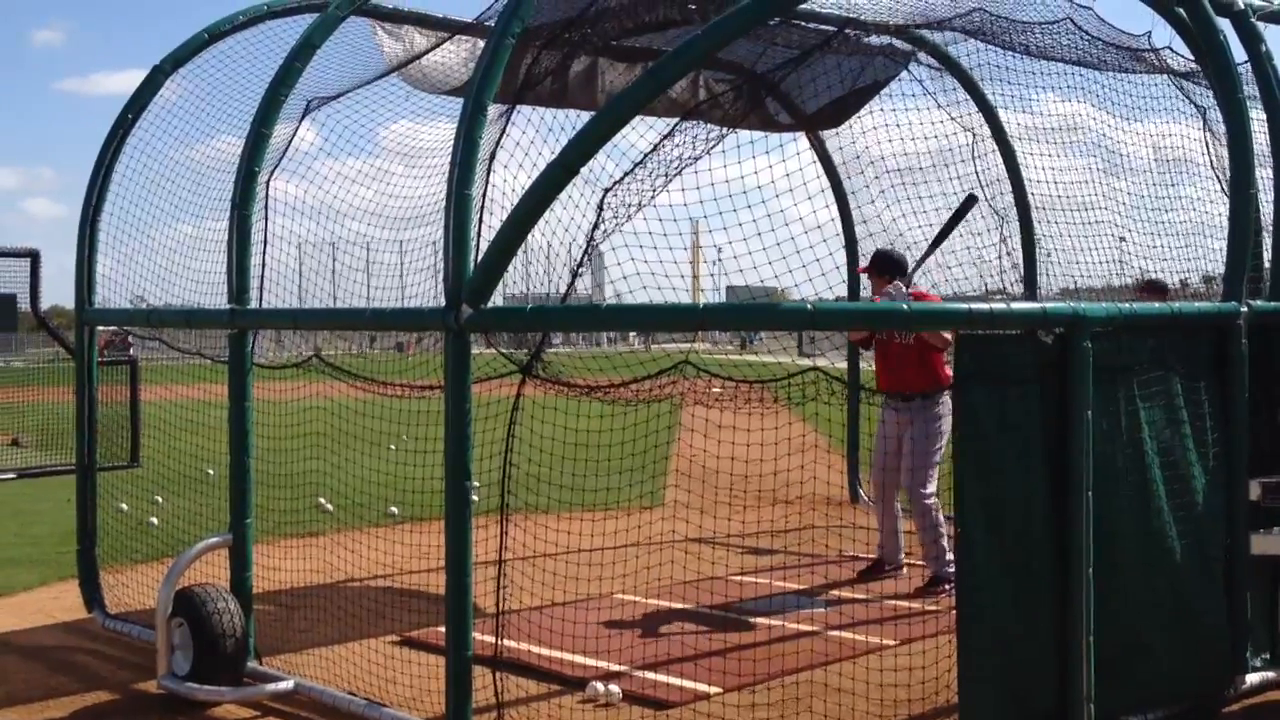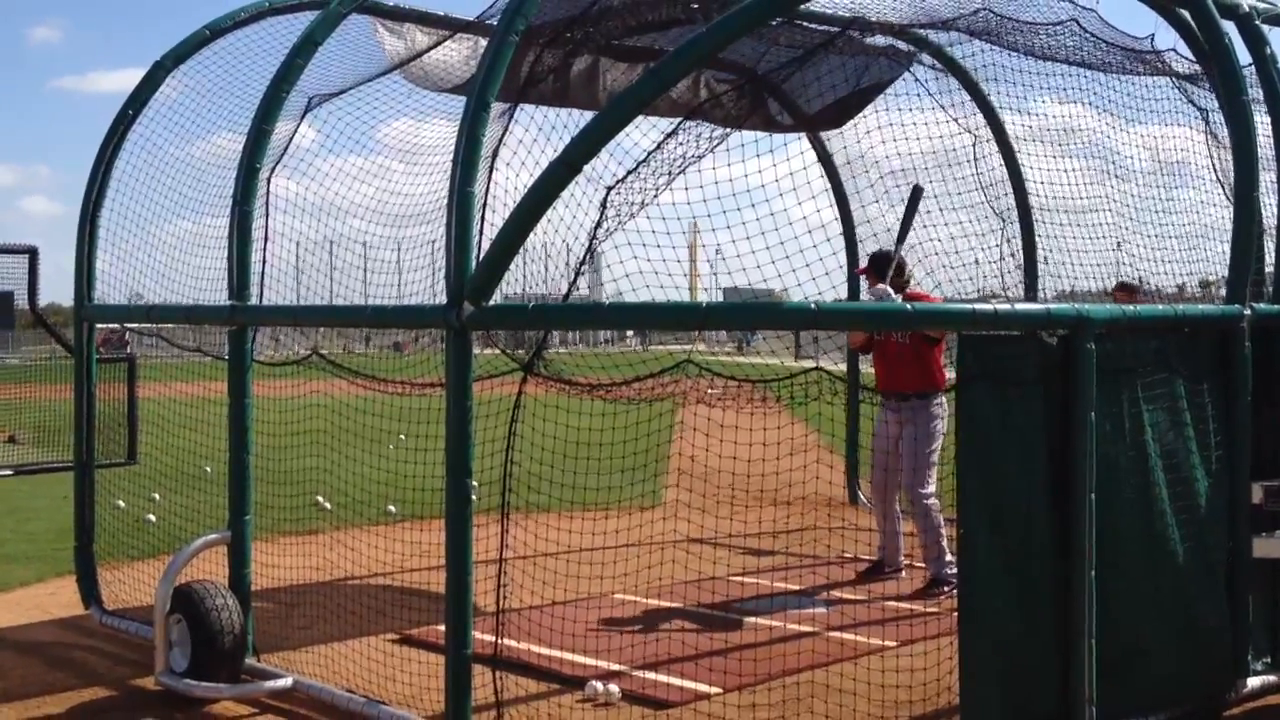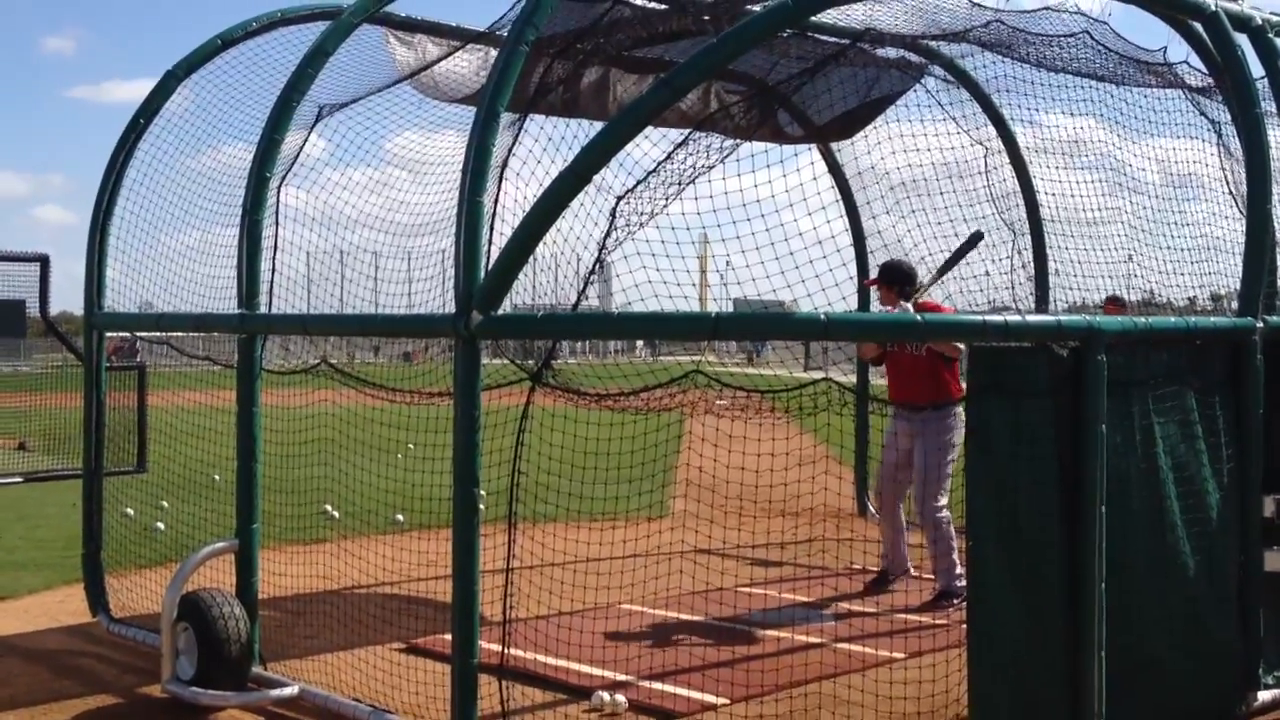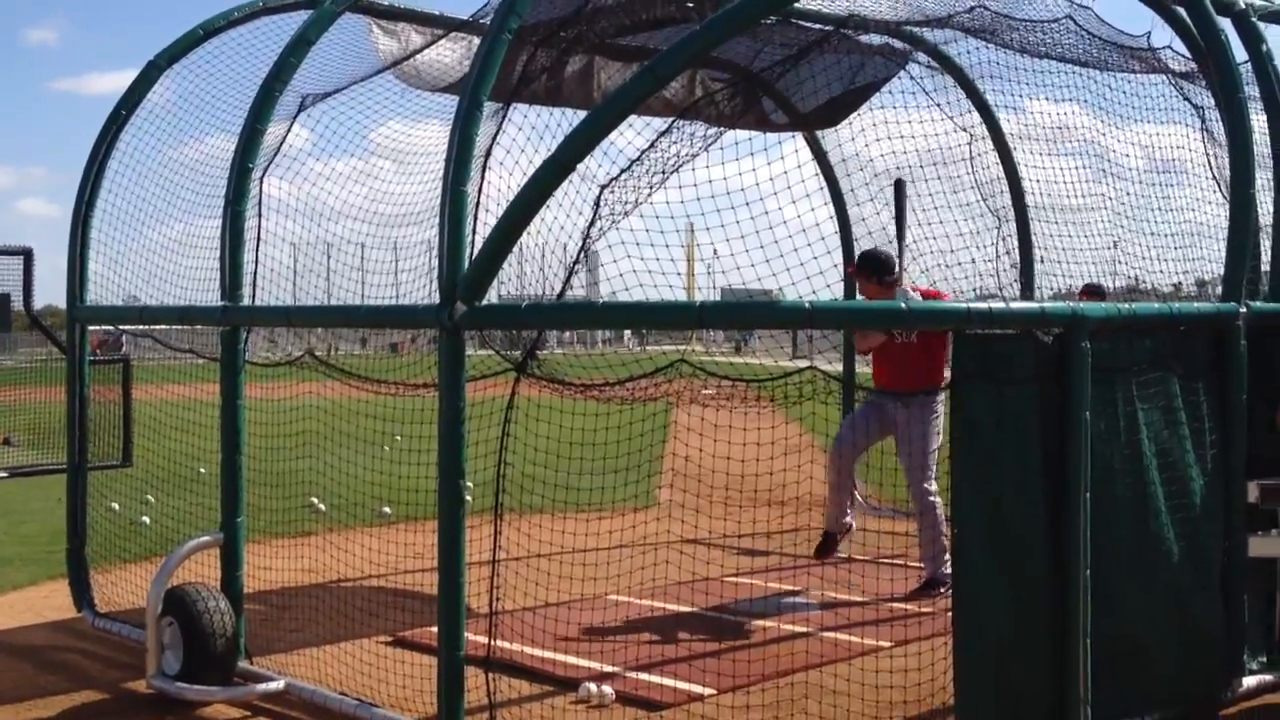
dt=0.5s
person 1, frame 1
left shoulder: (928, 303)
right shoulder: (878, 306)
left elbow: (944, 340)
right elbow: (855, 333)
left hip: (928, 408)
right hip: (892, 406)
left knee: (919, 490)
right knee: (883, 485)
left ankle: (945, 571)
right ankle: (890, 557)
person 1, frame 2
left shoulder: (924, 303)
left elbow: (940, 326)
right elbow: (855, 341)
left wrist: (897, 306)
left hip: (924, 407)
right hip: (888, 406)
left knee: (919, 490)
right knee: (882, 487)
left ankle: (945, 572)
right ankle: (890, 559)
person 1, frame 3
left shoulder: (939, 314)
left elbow: (956, 350)
right elbow: (866, 353)
left hip: (939, 419)
right hip: (902, 417)
left knee: (930, 504)
right knee: (887, 496)
left ankle: (954, 586)
right ankle: (894, 566)
person 1, frame 4
left shoulder: (927, 298)
right elbow: (863, 341)
left wrist: (922, 306)
left hip: (923, 403)
right hip: (883, 398)
left knee: (922, 487)
right knee: (842, 449)
left ankle: (941, 573)
right ankle: (838, 525)
